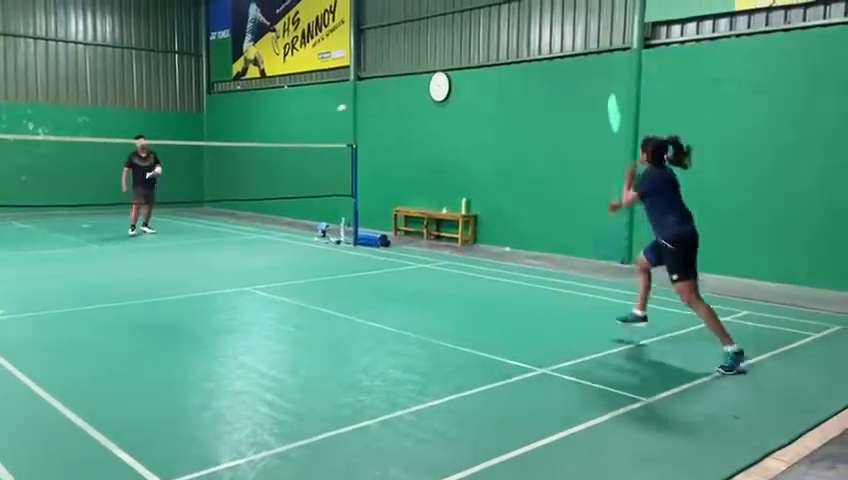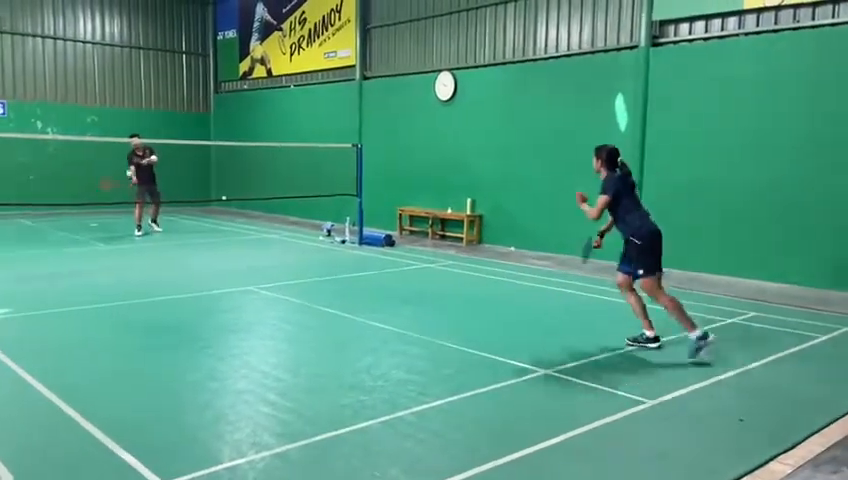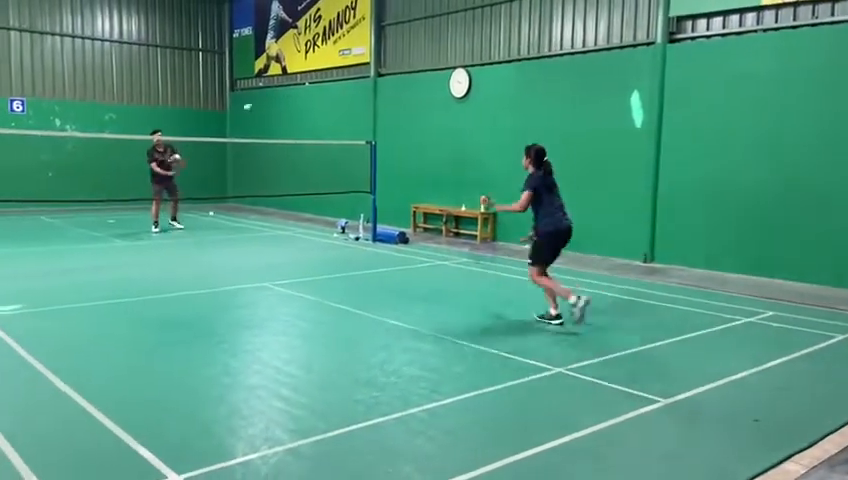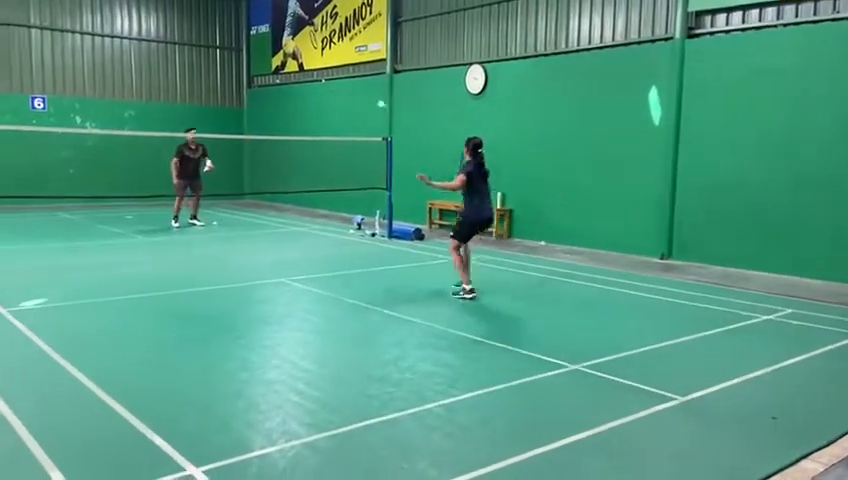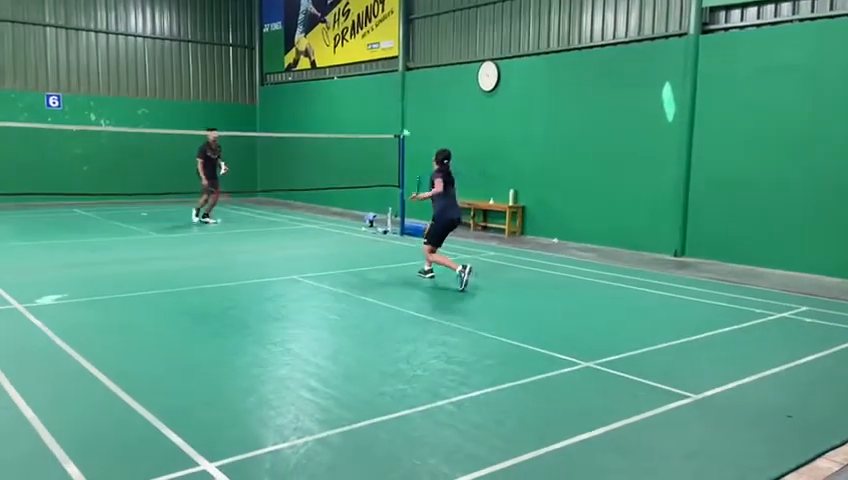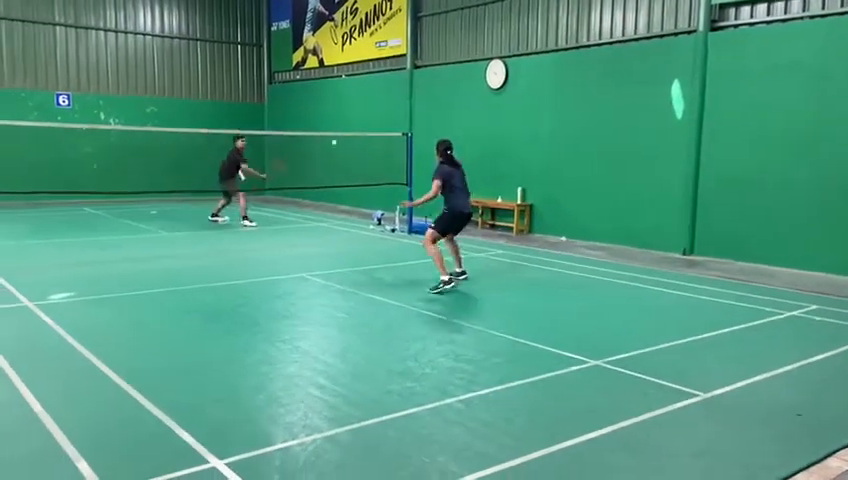
dt=0.4s
person 1, frame 1
left shoulder: (648, 175)
right shoulder: (664, 172)
left elbow: (627, 201)
left wrist: (628, 184)
right wrist: (619, 203)
left hip: (677, 239)
right hip: (673, 238)
left knee: (690, 298)
right knee: (642, 263)
left ankle: (732, 350)
right ankle: (639, 314)
person 1, frame 2
left shoulder: (611, 181)
right shoulder: (615, 179)
left elbow: (594, 214)
left wrist: (582, 204)
right wrist: (601, 233)
left hip: (641, 238)
right hip: (636, 239)
left knee: (653, 291)
right knee: (622, 283)
left ankle: (698, 334)
right ankle: (650, 334)
person 1, frame 3
left shoulder: (533, 178)
right shoulder: (546, 176)
left elbow: (521, 207)
left wrist: (498, 207)
right wrist: (537, 230)
left hip: (549, 231)
right hip: (562, 228)
left knee: (535, 276)
right knee: (539, 270)
left ankle: (576, 299)
right ankle: (554, 312)
person 1, frame 4
left shoulder: (468, 166)
right shoulder: (480, 166)
left elbow: (456, 186)
left wrist: (431, 183)
left hip: (474, 216)
right hip: (487, 215)
left knee: (454, 248)
right knee: (462, 243)
left ankle: (467, 288)
right ankle: (466, 280)
person 1, frame 5
left shoulder: (437, 173)
right shoulder: (448, 175)
left elbow: (439, 189)
left wrist: (421, 196)
right wrist: (421, 195)
left hip: (443, 218)
right hip: (455, 217)
left knee: (428, 253)
right knee: (428, 232)
left ankle: (461, 269)
right ankle: (428, 269)
person 1, frame 6
left shoulder: (441, 169)
right shoulder: (458, 167)
left elbow: (434, 192)
left wrist: (415, 203)
left hip: (454, 211)
right hip: (466, 212)
left knee: (429, 241)
right knee: (448, 237)
left ankle: (445, 280)
right ankle: (460, 271)
